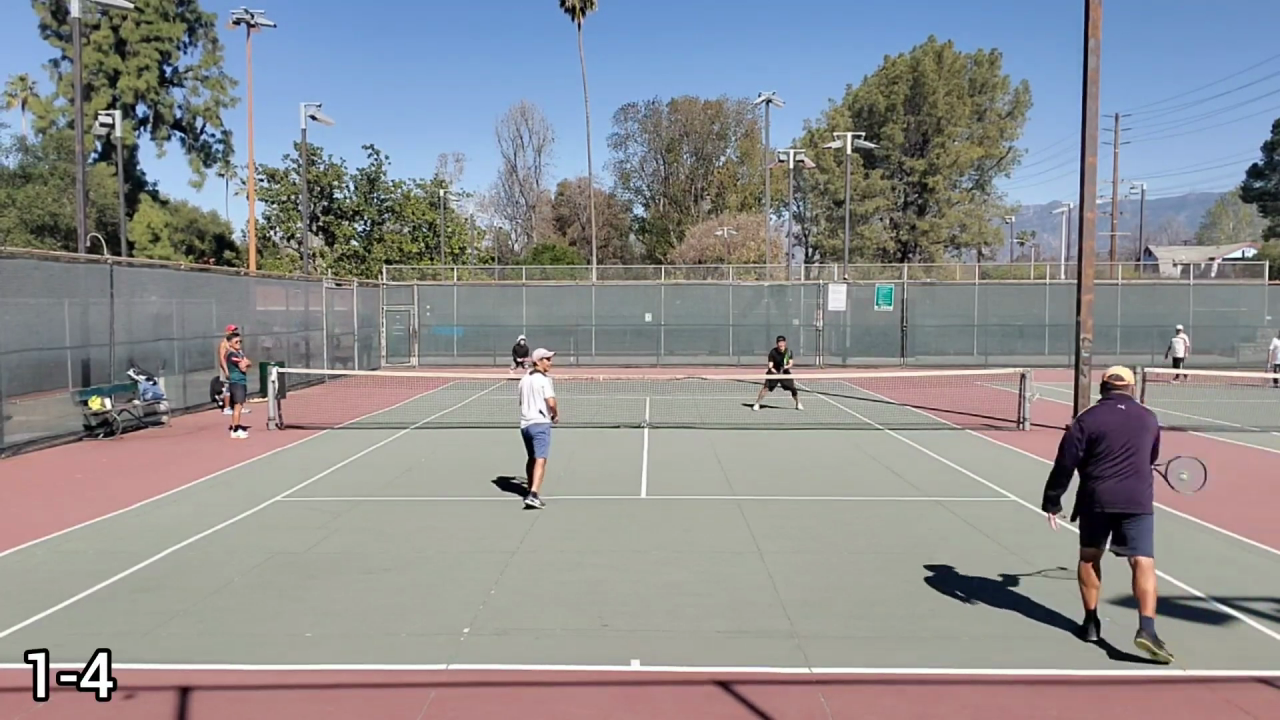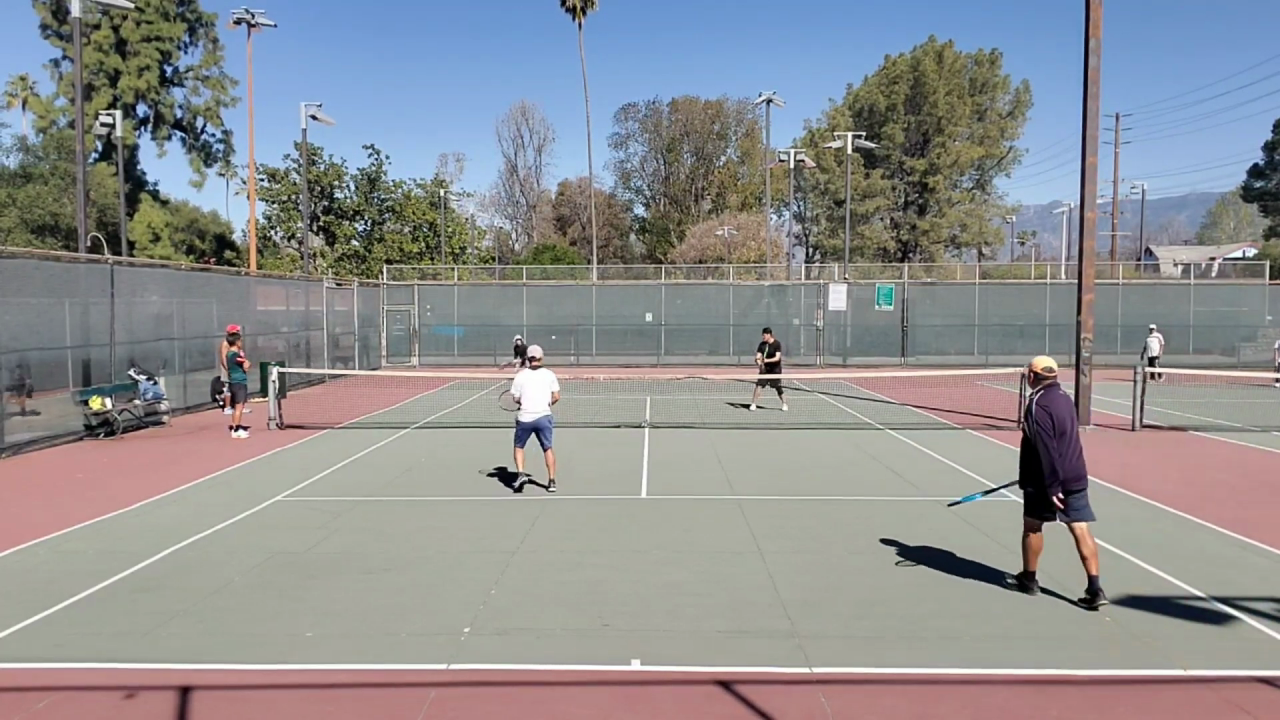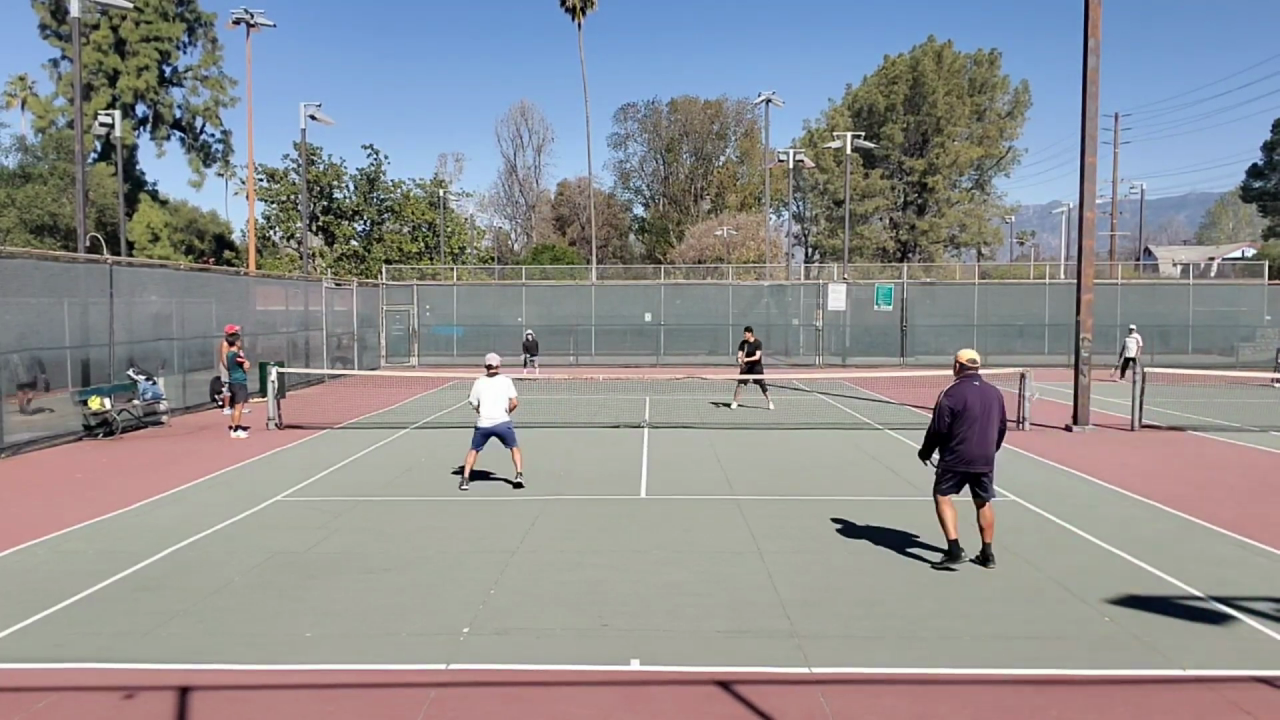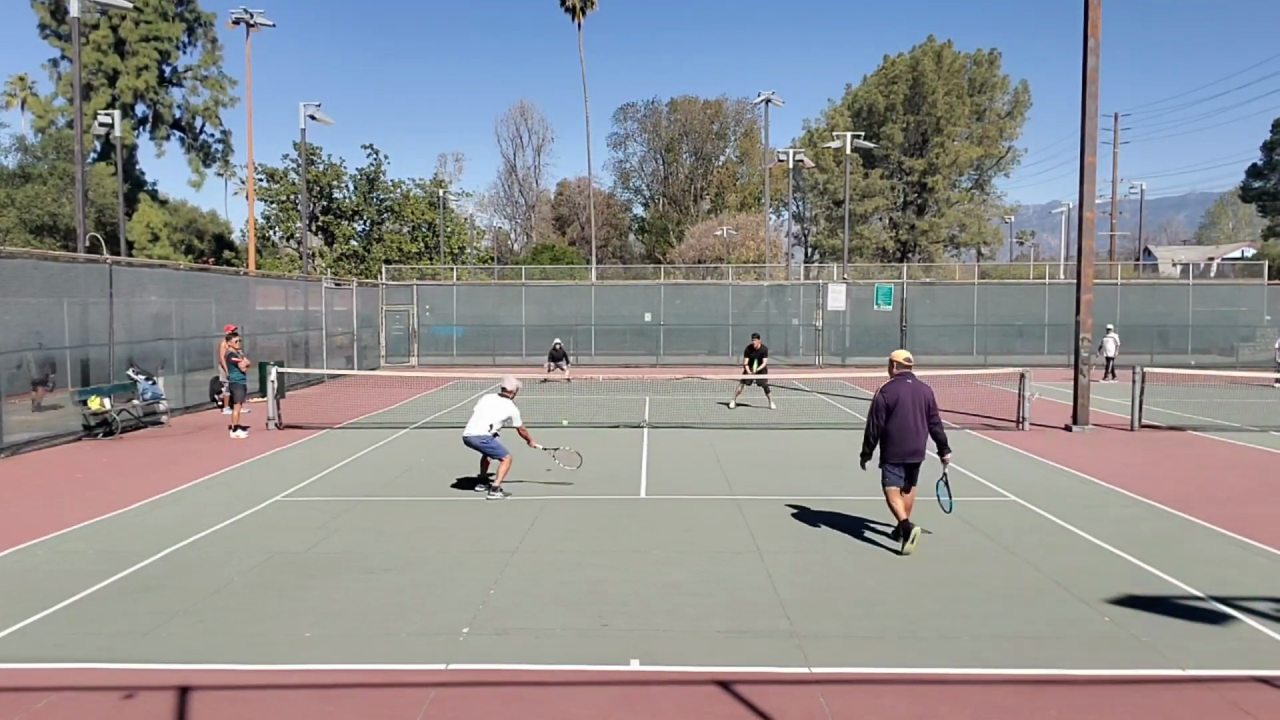
dt=0.7s
person 1, frame 1
left shoulder: (1085, 420)
right shoulder: (1148, 419)
left elbow: (1065, 463)
left wrist: (1050, 502)
left hip: (1096, 500)
right hip: (1137, 502)
left knee: (1089, 557)
right knee: (1143, 564)
left ankle: (1091, 621)
right ankle: (1147, 630)
person 1, frame 2
left shoulder: (1038, 404)
right shoulder: (1064, 398)
left elbow: (1045, 449)
left wrist: (1051, 486)
left hip: (1045, 480)
right hip: (1076, 475)
left knee: (1033, 525)
right knee: (1081, 529)
left ankle: (1029, 579)
right ankle: (1094, 589)
person 1, frame 3
left shoulder: (951, 393)
right shoulder: (995, 393)
left elbow: (938, 428)
right elbow: (1001, 428)
left wrist: (926, 452)
left hip: (956, 459)
right hip: (984, 461)
left knee: (943, 499)
right knee: (984, 503)
left ankle: (954, 549)
right ankle: (987, 553)
person 1, frame 4
left shoulder: (886, 390)
right shoulder: (925, 390)
left elbow: (875, 425)
right elbow: (935, 423)
left wrist: (866, 452)
right wrist: (944, 449)
left hip: (893, 451)
right hip: (917, 450)
left knee: (891, 490)
right knee: (908, 489)
left ankle: (907, 527)
right ankle: (903, 529)
